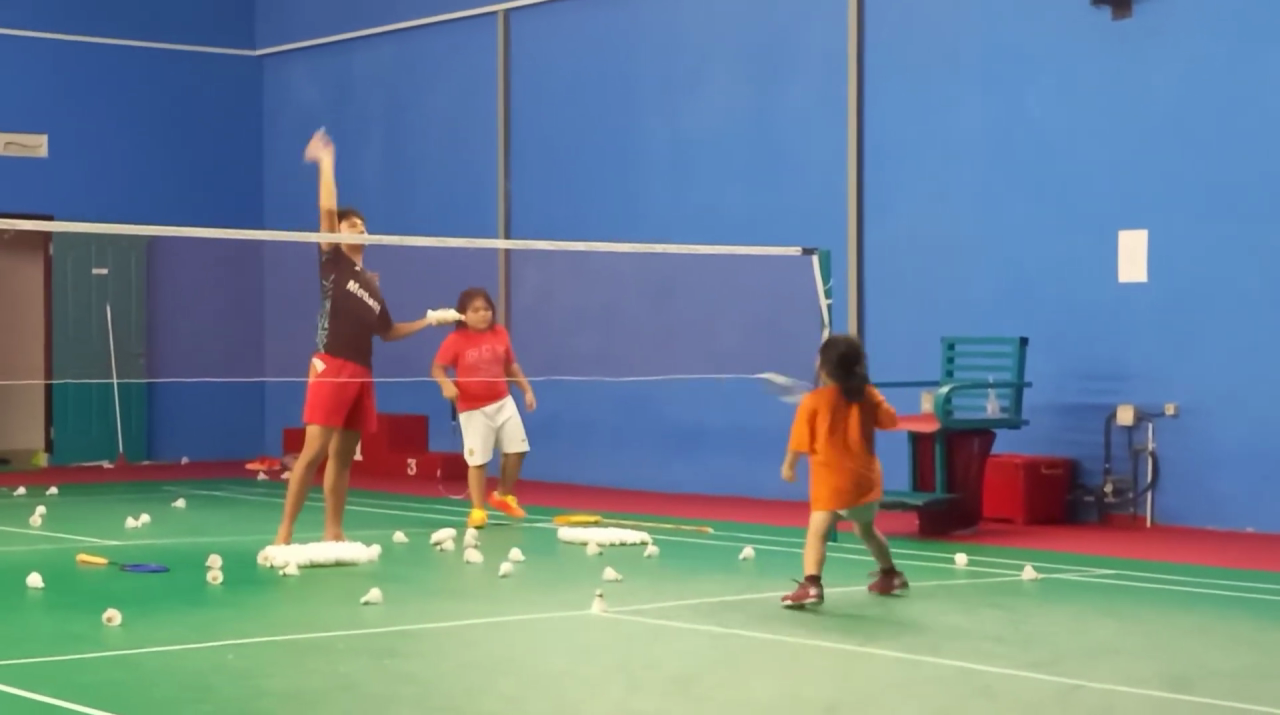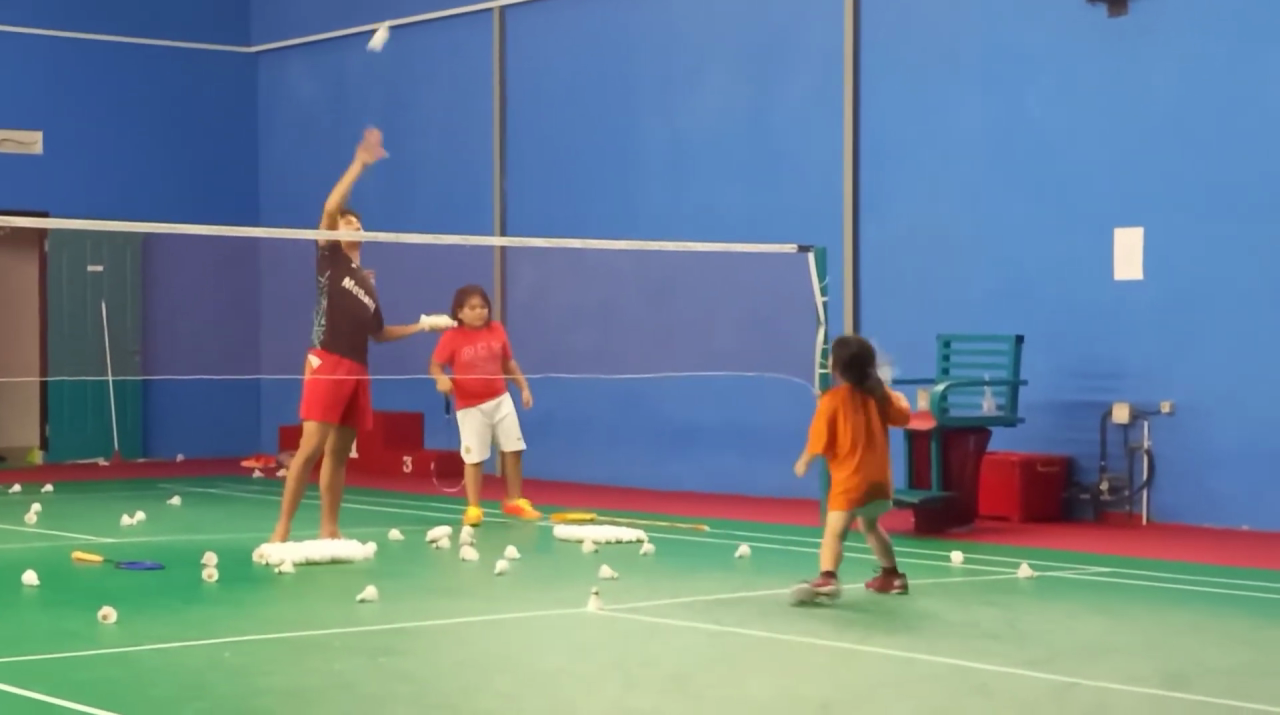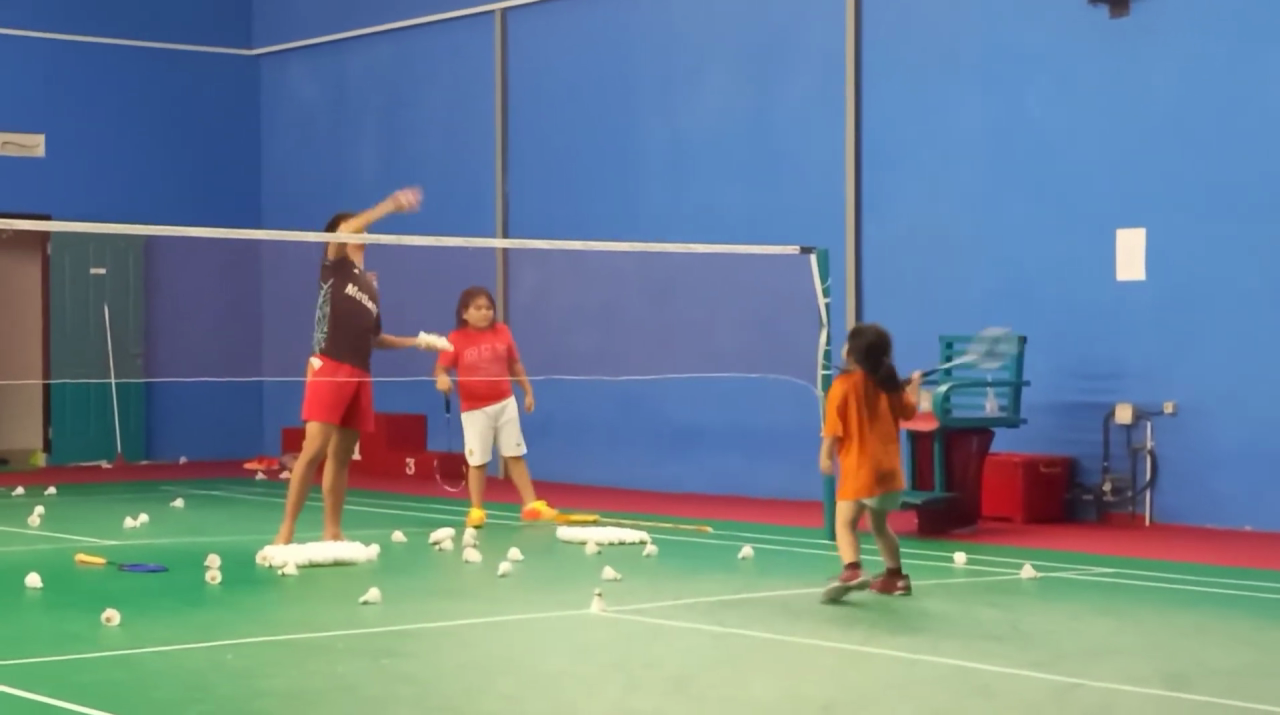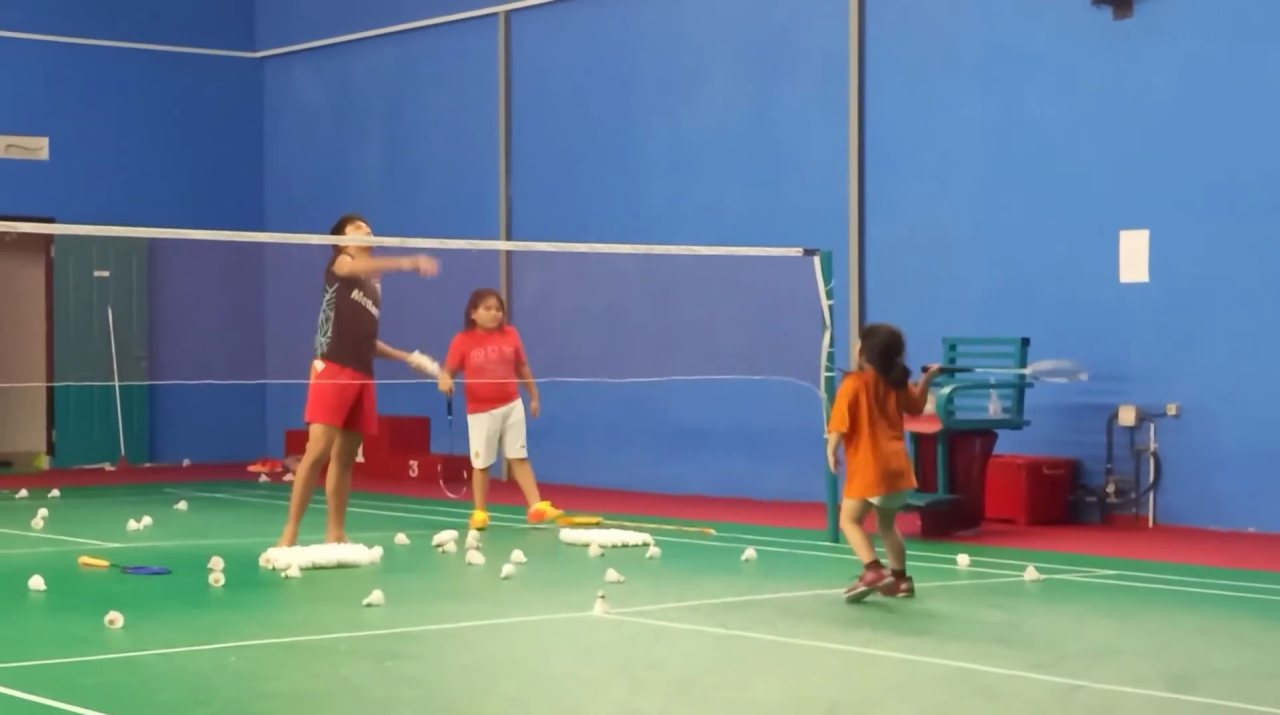
dt=0.1s
person 1, frame 1
left shoulder: (372, 286)
right shoulder: (333, 263)
left elbow: (389, 332)
right elbow: (327, 211)
left wrist: (429, 320)
right wrist: (326, 161)
left hip: (361, 375)
right hip: (331, 368)
left knee: (343, 457)
right knee: (314, 451)
left ankle: (334, 532)
right ankle: (285, 531)
person 1, frame 2
left shoulder: (370, 282)
right shoulder: (331, 257)
left elbow: (380, 331)
right elbow: (331, 209)
left wrist: (421, 325)
right wrist: (359, 163)
left hip: (357, 372)
right hip: (327, 365)
left knee: (339, 453)
right knee: (312, 449)
left ankle: (329, 528)
right ankle: (283, 527)
person 1, frame 3
left shoulder: (370, 286)
right shoulder: (336, 263)
right elbow: (344, 233)
left wrist: (419, 340)
right wrist: (391, 205)
left hip: (360, 375)
right hip: (328, 367)
left knee: (341, 456)
right knee: (314, 449)
left ankle: (332, 531)
right ankle: (285, 531)
person 1, frame 4
left shoulder: (373, 286)
right shoulder: (341, 263)
right elbow: (351, 267)
left wrist: (411, 357)
right wrist: (408, 263)
left hip: (363, 375)
right hip: (332, 369)
left knee: (345, 457)
right knee: (318, 451)
left ankle: (335, 534)
right ankle: (290, 535)
person 2, frame 1
left shoulder: (812, 401)
right shoulder: (866, 395)
left elbow: (799, 443)
right elbow: (890, 420)
left wrist: (788, 466)
left hip: (833, 482)
right hip: (865, 479)
left knee: (816, 534)
right knee: (866, 528)
left ankle: (811, 585)
right ankle: (890, 575)
person 2, frame 2
left shoulder: (831, 401)
right shoulder: (879, 393)
left elbow: (819, 443)
right elbow: (903, 417)
left wrist: (802, 463)
right wrist: (898, 397)
left hip: (850, 480)
right hip: (879, 478)
left knee: (833, 534)
right knee: (870, 526)
left ankle: (826, 579)
right ankle: (892, 575)
person 2, frame 3
left shoulder: (843, 385)
right shoulder: (889, 385)
left elbow: (833, 428)
right elbow: (908, 410)
left wrist: (826, 456)
right wrist: (913, 384)
left hip: (859, 472)
right hip: (888, 468)
left knee: (845, 524)
right knee: (878, 524)
left ankle: (852, 571)
right ankle: (895, 576)
person 2, frame 4
left shoulder: (853, 383)
right shoulder: (897, 383)
left elbow: (840, 425)
right elbow: (915, 407)
left wrist: (831, 454)
right wrist: (927, 380)
left hip: (867, 469)
right hip: (896, 467)
left knee: (850, 520)
right knee: (886, 524)
left ankle: (874, 570)
right ankle: (900, 578)
person 3, frame 1
left shoulder: (500, 333)
right shoulder: (455, 340)
left elbow: (511, 365)
right elbow: (437, 368)
left wrist: (527, 390)
right wrist: (446, 384)
left hip: (503, 402)
right hip: (473, 408)
left knee: (517, 450)
right knee: (477, 460)
left ankle: (503, 495)
right ankle: (478, 510)
person 3, frame 2
left shoulder: (497, 330)
right shoulder: (451, 338)
left elbow: (508, 362)
right elbow: (435, 366)
left wrist: (524, 388)
right wrist: (442, 379)
left hip: (500, 400)
right hip: (470, 406)
left knee: (514, 450)
right knee: (474, 458)
left ankle: (515, 501)
right ankle: (473, 508)
person 3, frame 3
left shoulder: (502, 332)
right shoulder: (455, 339)
left elbow: (514, 365)
right elbow: (440, 368)
left wrist: (528, 392)
right wrist: (442, 378)
left hip: (505, 403)
right hip: (475, 408)
left knee: (515, 455)
right knee: (477, 460)
left ankle: (533, 505)
right ankle: (476, 510)
person 3, frame 4
left shoulder: (510, 335)
right shoulder: (463, 341)
left elbow: (522, 368)
right elbow: (448, 369)
left wrist: (534, 396)
right wrist: (445, 379)
left hip: (512, 406)
right hip: (481, 410)
left knee: (519, 457)
right knee: (482, 463)
left ankle: (537, 507)
right ankle: (480, 512)
